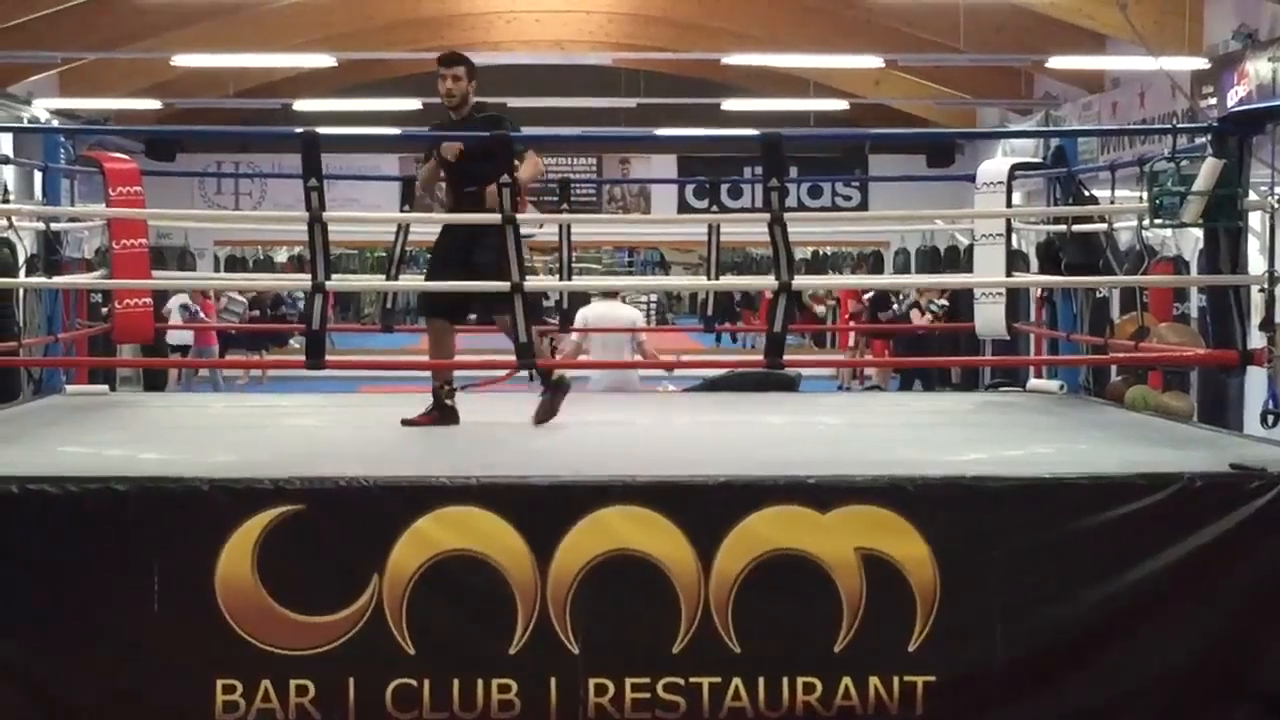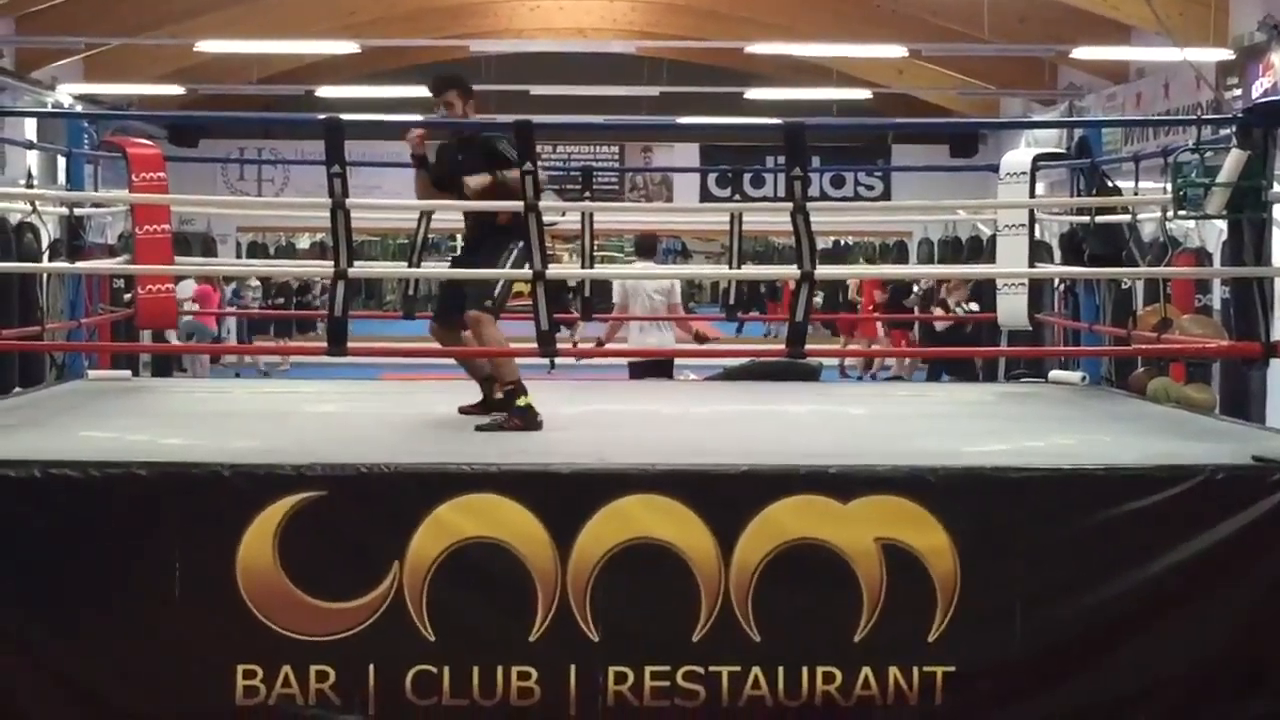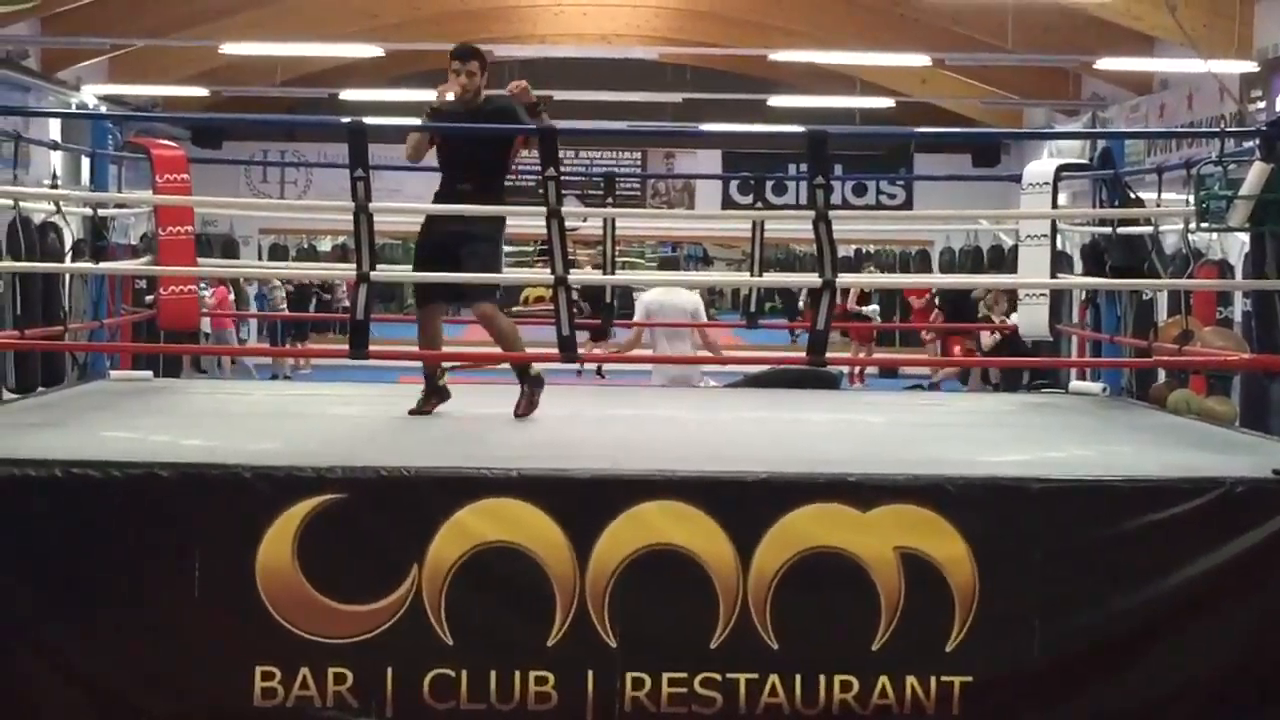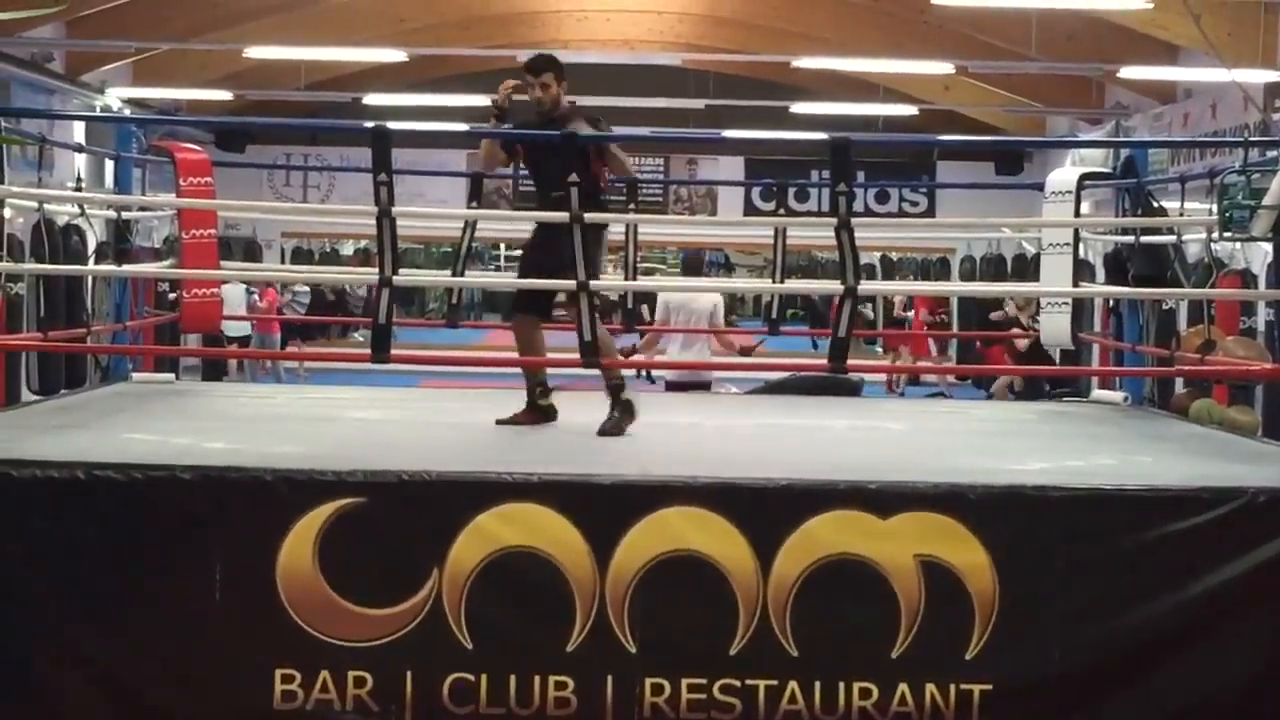
dt=0.7s
person 1, frame 1
left shoulder: (493, 122)
right shoulder: (439, 130)
left elbow: (534, 166)
right elbow: (423, 188)
right wrist: (439, 159)
left hip: (493, 227)
right hip: (455, 228)
left knee: (503, 314)
right knee: (438, 316)
left ankle: (552, 381)
right ankle: (443, 403)
person 1, frame 2
left shoulder: (490, 139)
right shoulder: (448, 150)
right elbow: (428, 199)
left wrist: (491, 180)
right wrist: (418, 159)
left hip: (507, 240)
right hip: (476, 243)
left knee: (477, 316)
right knee: (442, 329)
left ankle: (521, 406)
right ankle: (495, 392)
person 1, frame 3
left shoulder: (503, 109)
right shoulder: (443, 112)
right elbow: (413, 154)
left wrist: (531, 105)
right wrist: (434, 110)
left hip: (484, 222)
right hip: (442, 220)
left knee: (484, 309)
right knee: (429, 307)
left ankle: (529, 376)
right ankle: (434, 385)
person 1, frame 4
left shoulder: (584, 122)
right shoulder: (527, 127)
left elbow: (627, 173)
right elbow: (488, 164)
left wrist: (595, 141)
right wrist: (498, 112)
left hip: (584, 228)
right hip: (548, 229)
left knee: (582, 311)
right knee: (523, 321)
left ankle: (620, 400)
right ankle: (539, 403)
